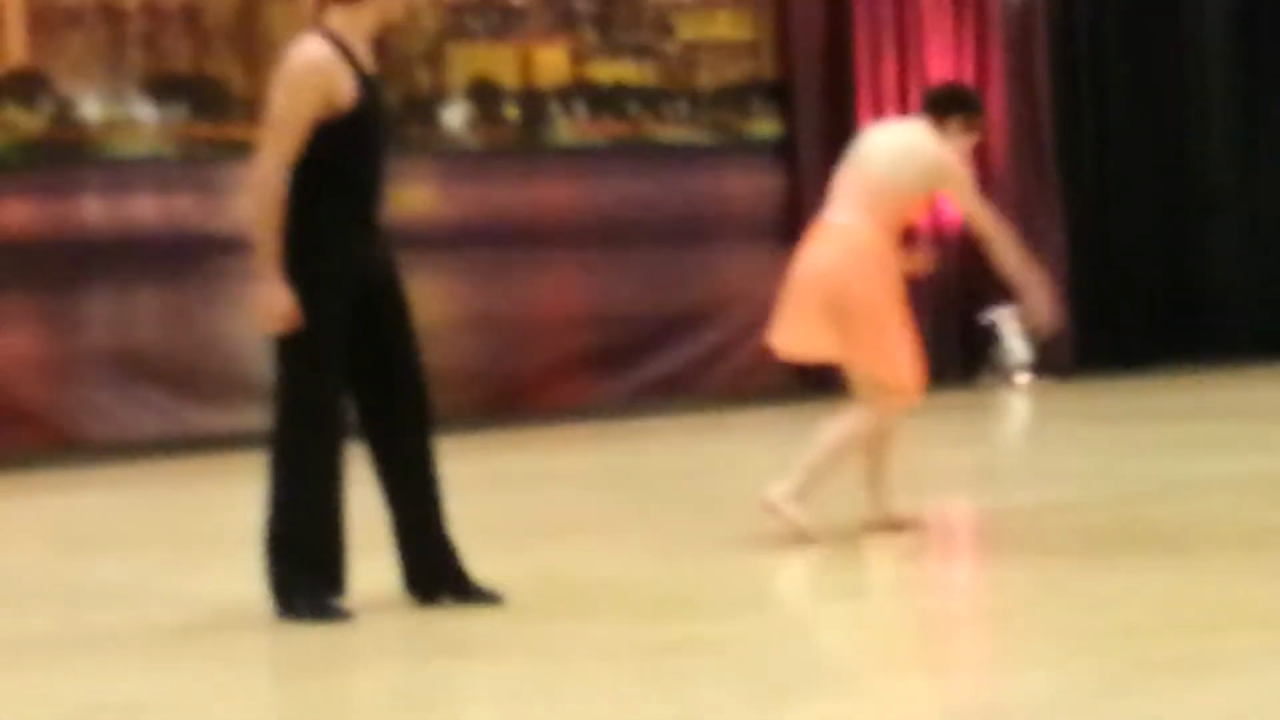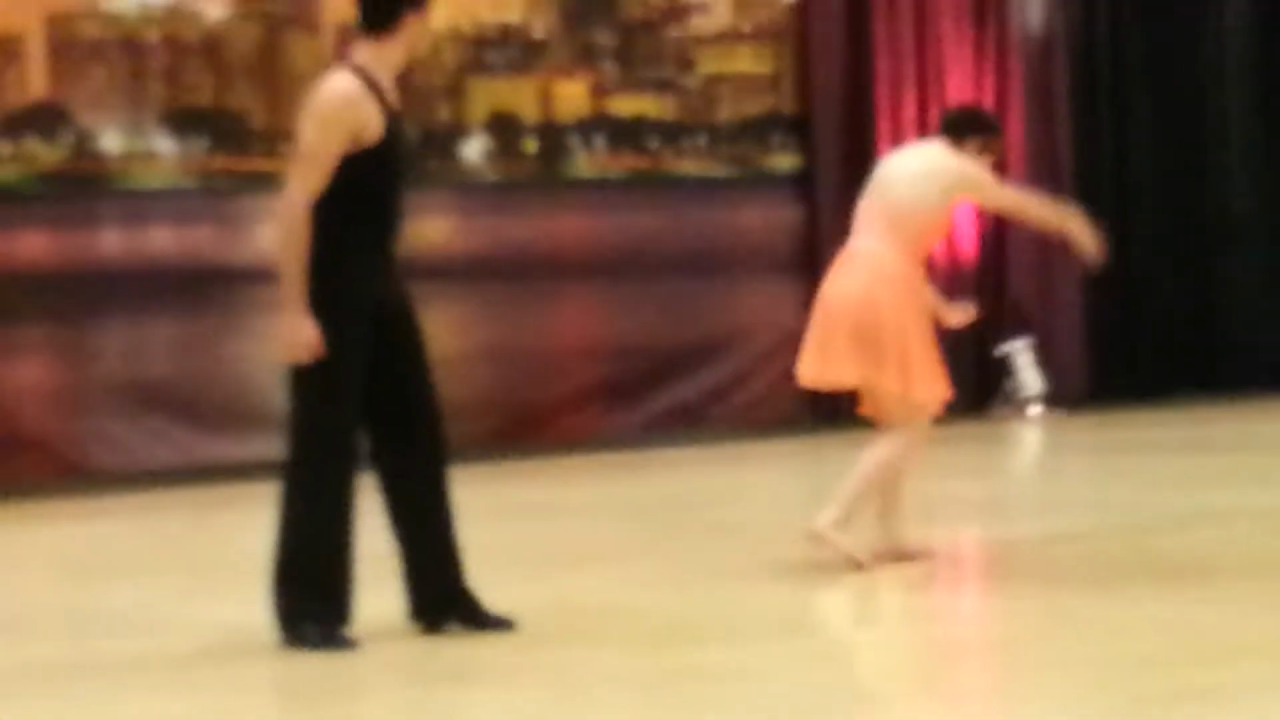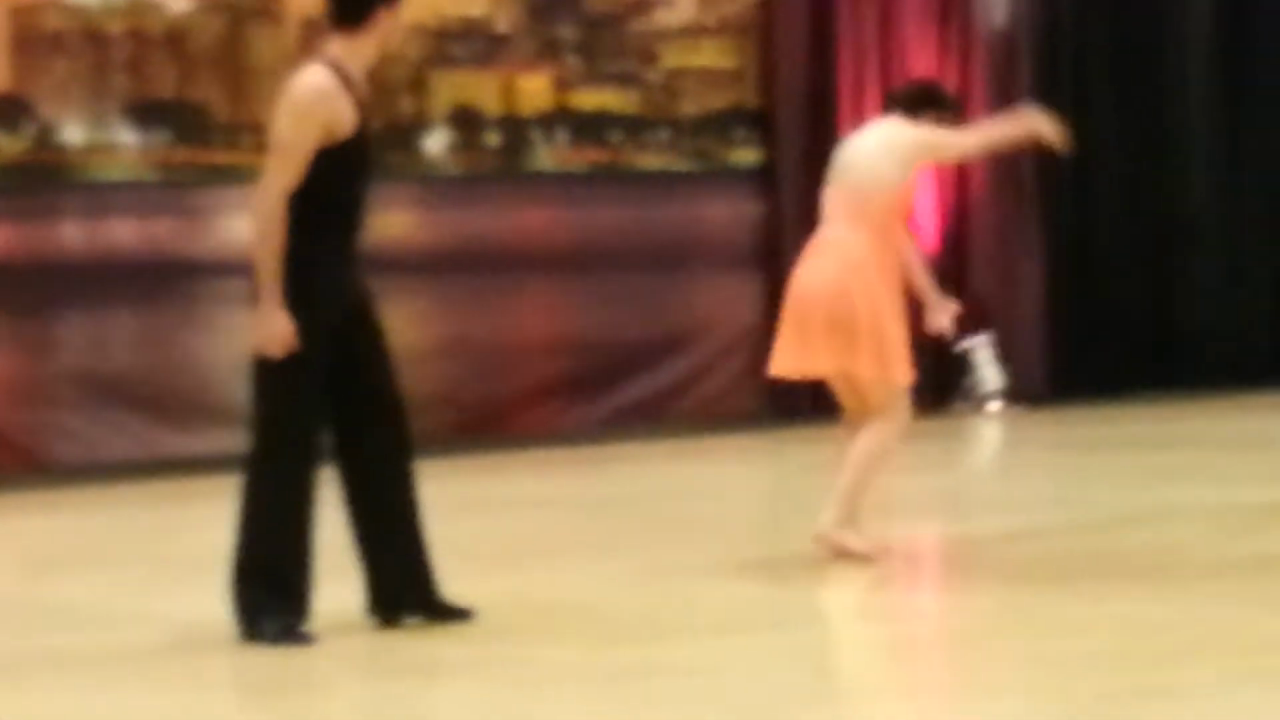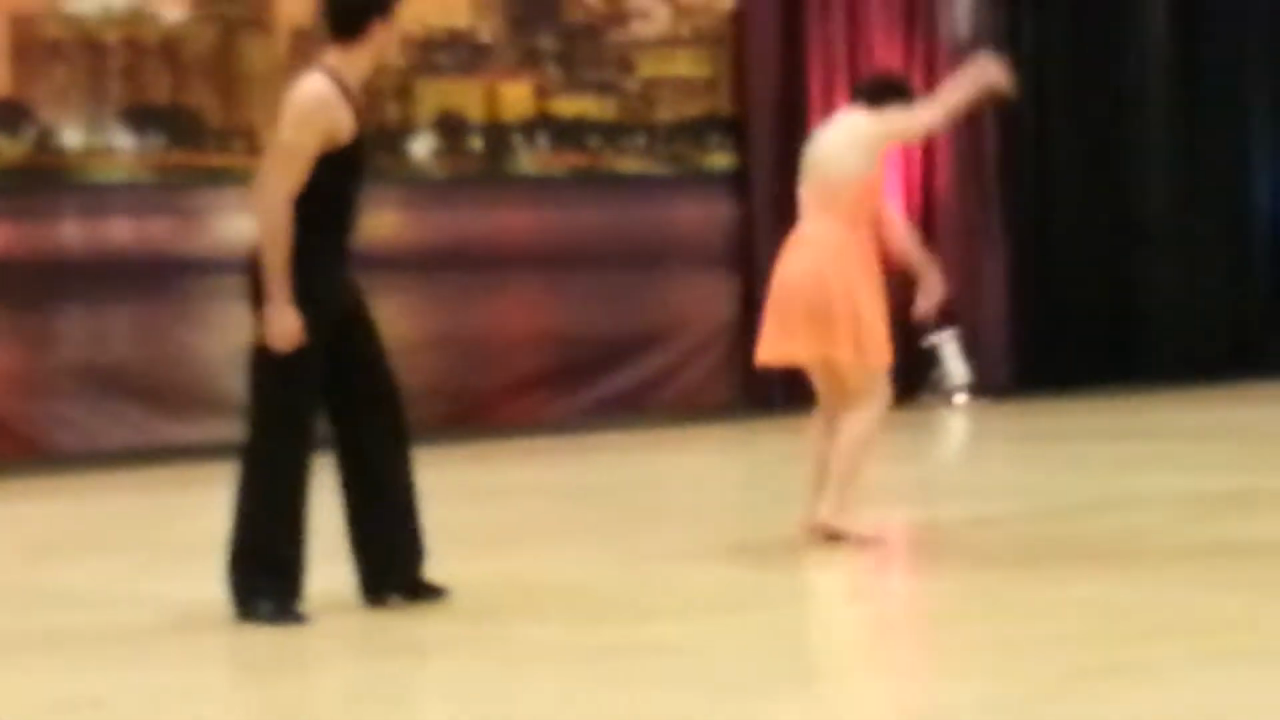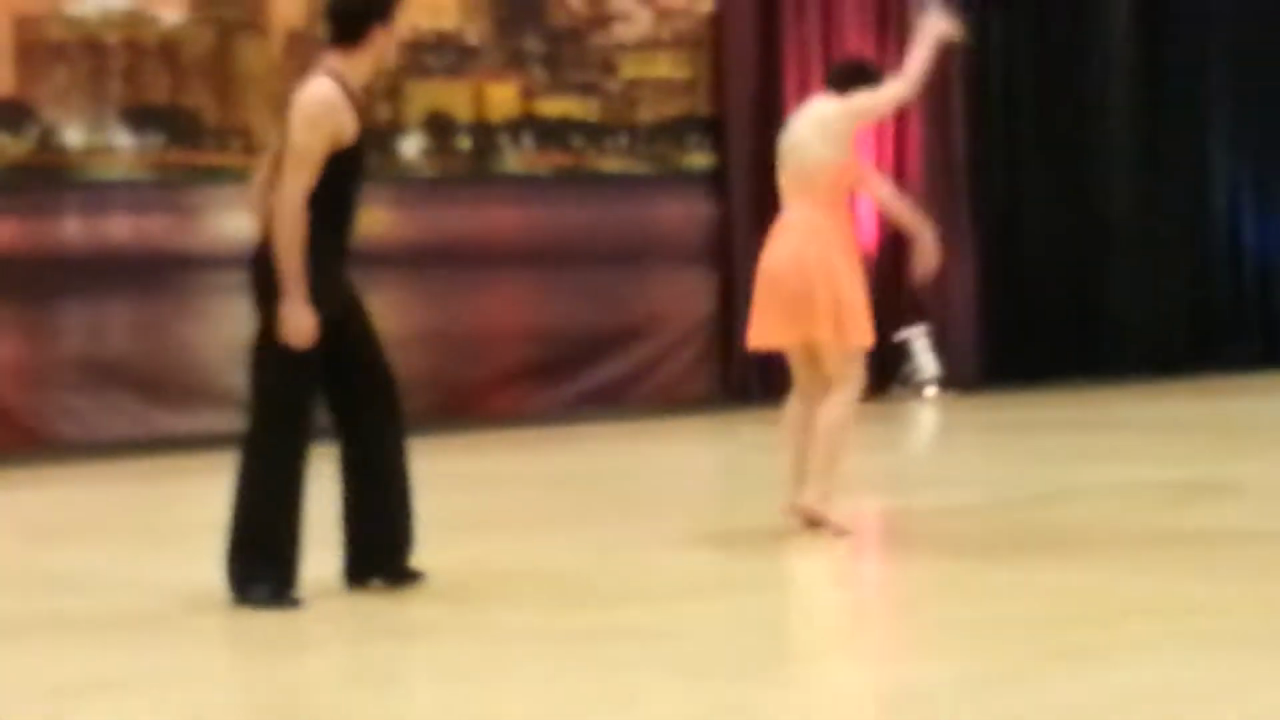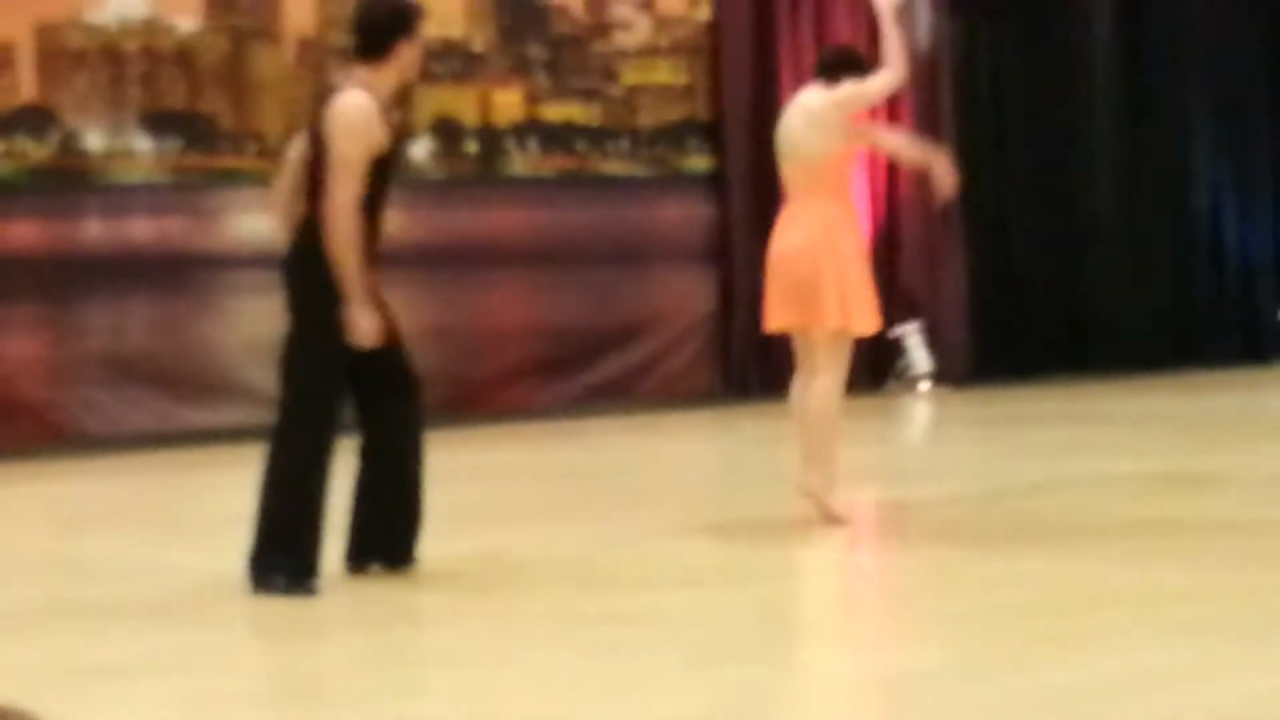
dt=0.1s
person 1, frame 1
left shoulder: (359, 52)
right shoulder: (313, 61)
right elbow: (267, 171)
right wrist: (270, 277)
left hip: (364, 253)
right hip: (317, 260)
left knee: (401, 408)
right knee: (312, 420)
left ankle: (433, 570)
right ankle: (303, 581)
person 1, frame 2
left shoulder: (379, 84)
right shoulder: (341, 93)
right elbow: (296, 202)
right wrist: (295, 307)
left hip: (378, 286)
right hip: (337, 292)
left knee: (415, 434)
right knee: (326, 448)
left ankle: (440, 597)
right ankle: (309, 610)
person 1, frame 3
left shoulder: (346, 83)
right shoulder: (315, 90)
right elbow: (271, 196)
right wrist: (270, 302)
left hip: (337, 281)
right hip: (301, 284)
left knee: (378, 429)
right knee: (287, 443)
left ankle: (403, 588)
right ankle: (268, 605)
person 1, frame 4
left shoulder: (339, 89)
right shoulder: (316, 96)
right elbow: (275, 199)
right wrist: (278, 299)
left hip: (328, 278)
right hip: (298, 284)
left knee: (374, 416)
right knee: (283, 433)
left ankle: (390, 569)
right ankle: (263, 587)
person 1, frame 5
left shoulder: (333, 94)
right shoulder: (321, 99)
left elbow: (268, 179)
right elbow: (289, 197)
right wrist: (291, 296)
left hip: (319, 271)
right hip: (298, 277)
left knee: (372, 405)
right knee: (282, 422)
left ankle: (378, 555)
right ankle: (257, 571)
person 1, frame 6
left shoulder: (354, 102)
right shoulder: (358, 109)
left elbow: (290, 179)
right elbow: (342, 209)
right wrist: (357, 300)
left hip: (338, 275)
right hip: (327, 281)
left knee: (394, 398)
right knee: (310, 419)
left ankle: (381, 540)
right ankle: (279, 561)
person 2, frame 1
left shoulder: (877, 132)
right shoulder: (940, 159)
right elbow: (991, 227)
right wrist: (1033, 286)
left hip: (822, 256)
right hip: (859, 267)
left knee: (881, 392)
right knee: (876, 404)
left ankle: (877, 505)
right ankle: (788, 490)
person 2, frame 2
left shoulder: (897, 160)
right shoulder: (958, 171)
right elbow: (1022, 203)
left wrist: (938, 305)
right wrist: (1074, 223)
left hip: (848, 285)
right hip: (885, 293)
left knee: (896, 420)
right knee: (910, 428)
left ankle: (889, 536)
right ankle: (833, 518)
person 2, frame 3
left shoulder: (858, 141)
right shoulder: (911, 138)
right elbow: (980, 140)
left wrist: (931, 299)
right wrist: (1035, 123)
left hip: (821, 275)
right hip: (857, 282)
left knee: (863, 414)
right knee: (890, 415)
left ankle: (849, 526)
right ankle: (835, 520)
person 2, frame 4
left shoulder: (829, 137)
right shoulder: (873, 129)
left elbow: (880, 212)
right elbow: (938, 109)
left wrist: (927, 268)
right wrist: (982, 72)
left hip: (801, 266)
right hip: (837, 271)
left knee: (834, 401)
right knee: (872, 398)
left ankle: (824, 508)
right ankle: (831, 506)
person 2, frame 5
left shoulder: (804, 123)
right shoulder: (841, 113)
left elbow: (871, 182)
right elbow: (904, 86)
left wrist: (919, 228)
left hip: (785, 253)
right hip: (819, 254)
left knee: (807, 384)
right knee: (847, 382)
left ankle: (801, 491)
right ankle: (815, 494)
person 2, frame 6
left shoulder: (800, 109)
right shoulder: (831, 102)
left elbow: (875, 135)
right elbow: (894, 75)
left wrist: (930, 155)
left hip: (794, 238)
right hip: (825, 238)
left knee: (811, 368)
right knee: (830, 369)
left ankle: (814, 477)
right ankle: (820, 481)
